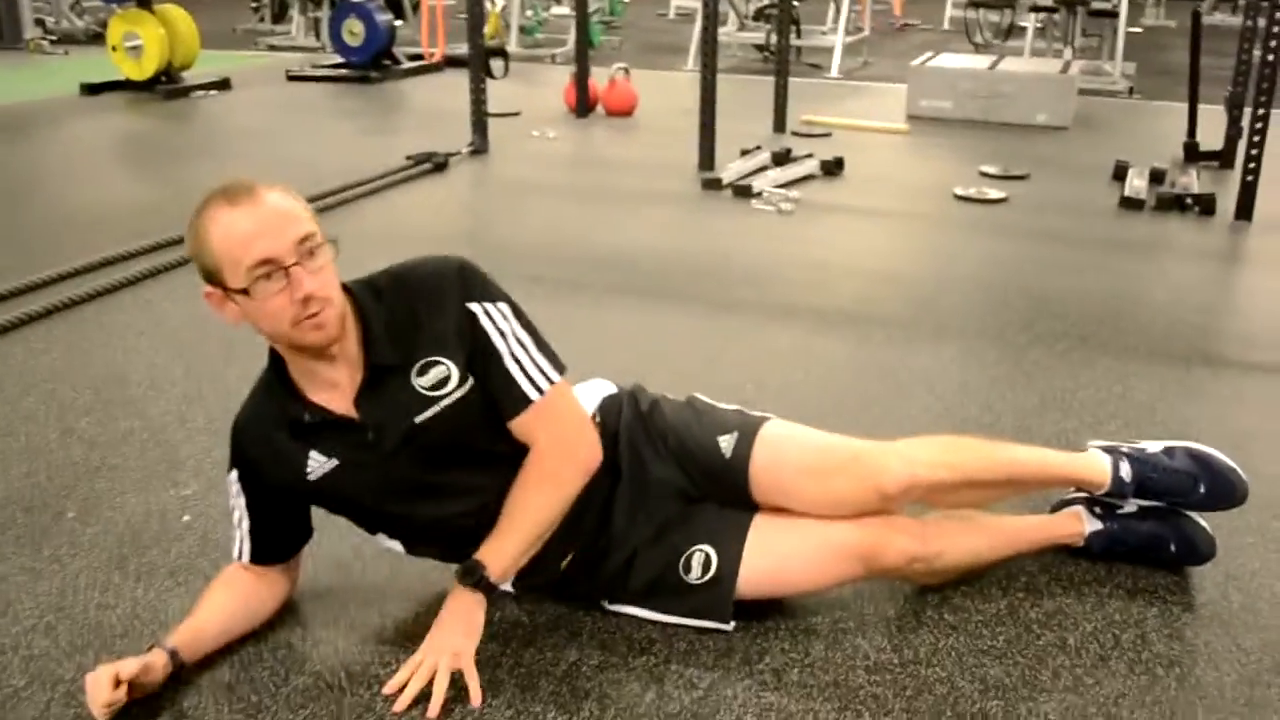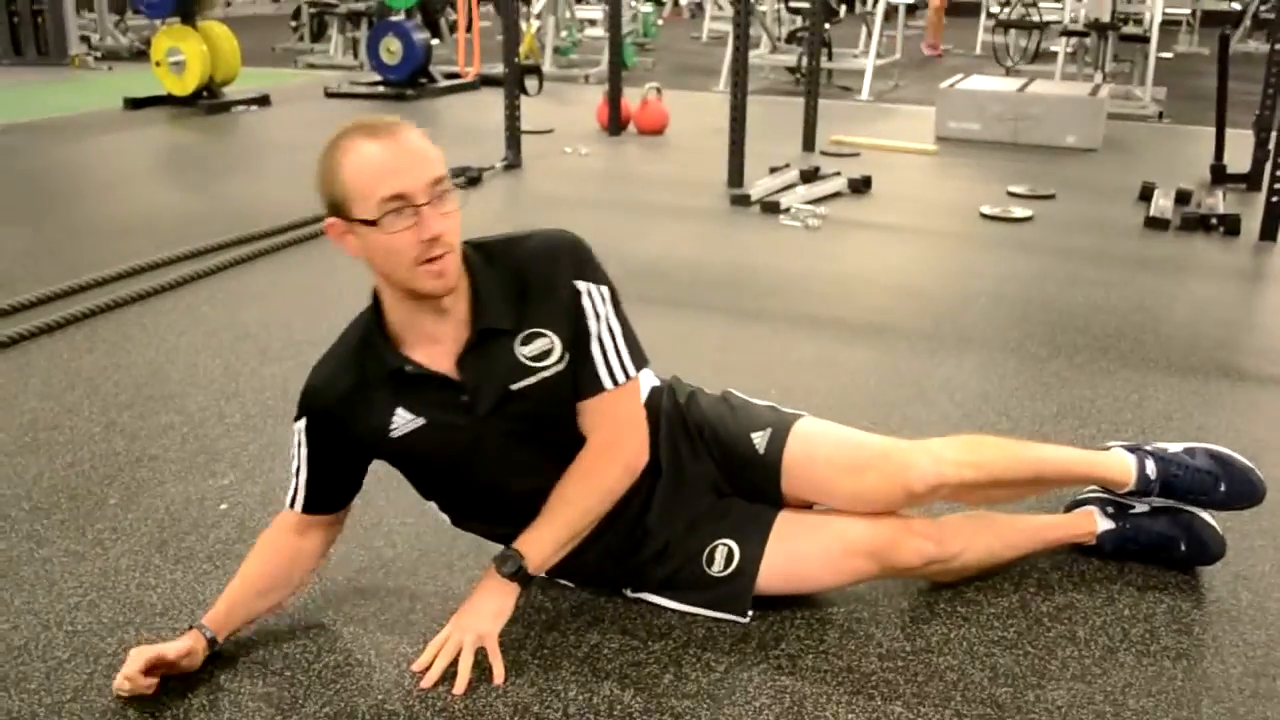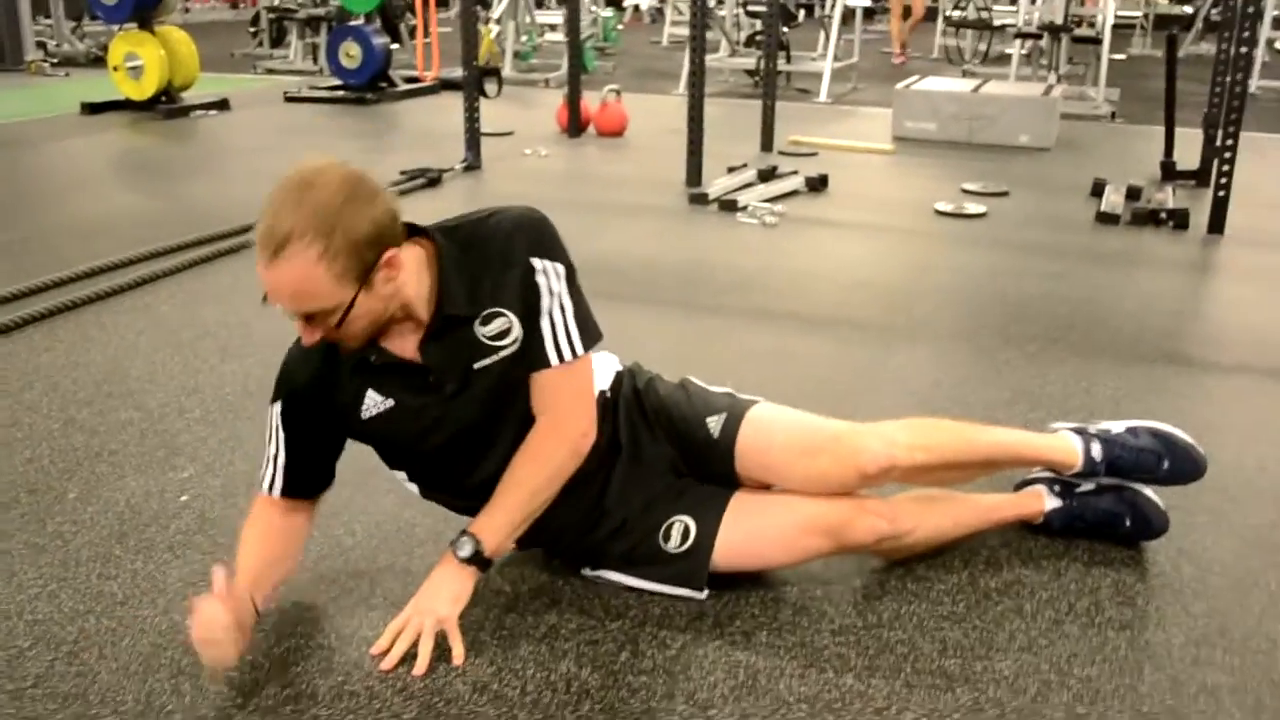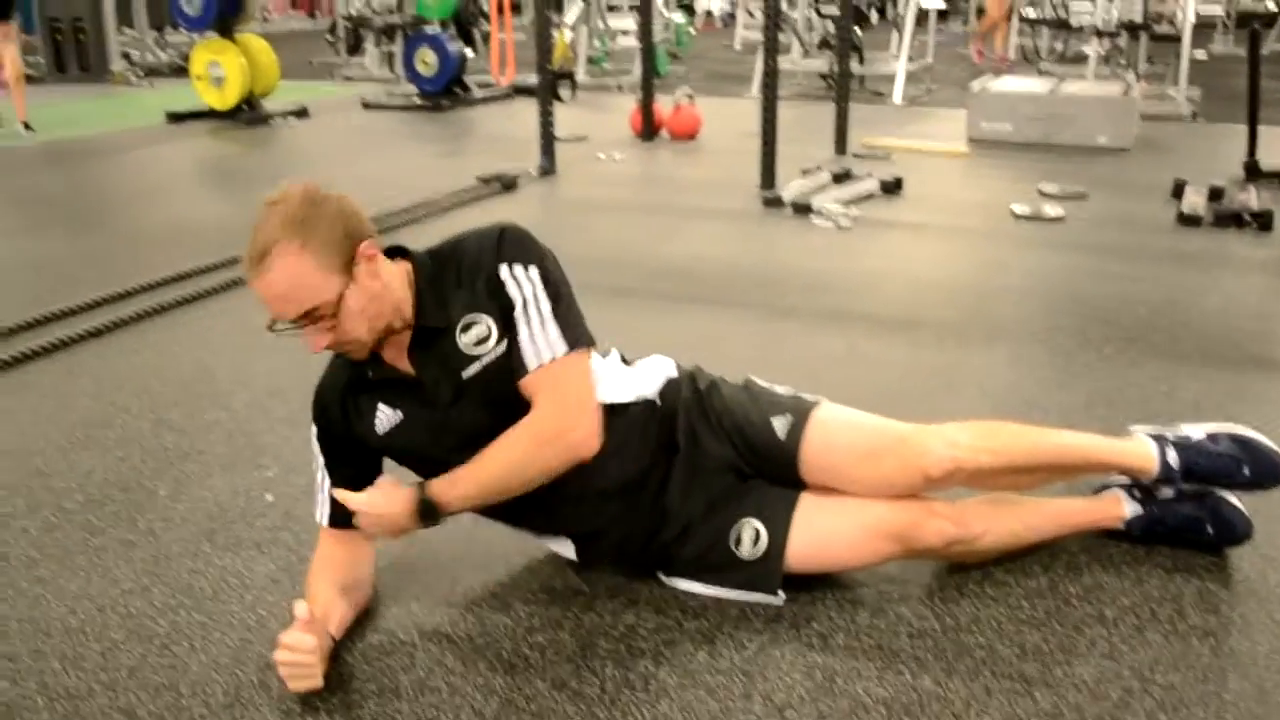
dt=0.5s
person 1, frame 1
left shoulder: (441, 294)
right shoulder: (267, 442)
left elbow: (567, 443)
right elbow: (263, 572)
left wrist: (468, 592)
left hip: (636, 445)
right hip: (599, 561)
left knee: (876, 478)
right knee: (879, 546)
left ankle: (1103, 469)
right ankle: (1087, 530)
person 1, frame 2
left shoulder: (553, 268)
right shoulder: (348, 393)
left elbow: (618, 442)
right elbow: (307, 525)
left wrist: (505, 579)
right wrist: (202, 638)
left hip: (682, 439)
right hip: (630, 551)
left knee: (905, 476)
right knee: (898, 549)
left ankle: (1127, 469)
right ankle: (1099, 531)
person 1, frame 3
left shoulder: (513, 247)
right shoulder: (316, 380)
left elbow: (568, 424)
right elbow: (287, 506)
left wrist: (463, 561)
right wrist: (236, 605)
left hip: (638, 422)
right hip: (597, 527)
left knee: (857, 460)
right knee: (855, 526)
left ankle: (1073, 451)
right ankle: (1050, 506)
person 1, frame 4
left shoulder: (494, 262)
right shoulder: (347, 407)
left elbow: (571, 428)
right elbow: (347, 534)
left wrist: (422, 502)
right wrist: (317, 628)
left hip: (690, 424)
right hip: (664, 531)
left knee: (923, 461)
right knee: (919, 532)
left ankle: (1150, 456)
right ankle: (1125, 515)
